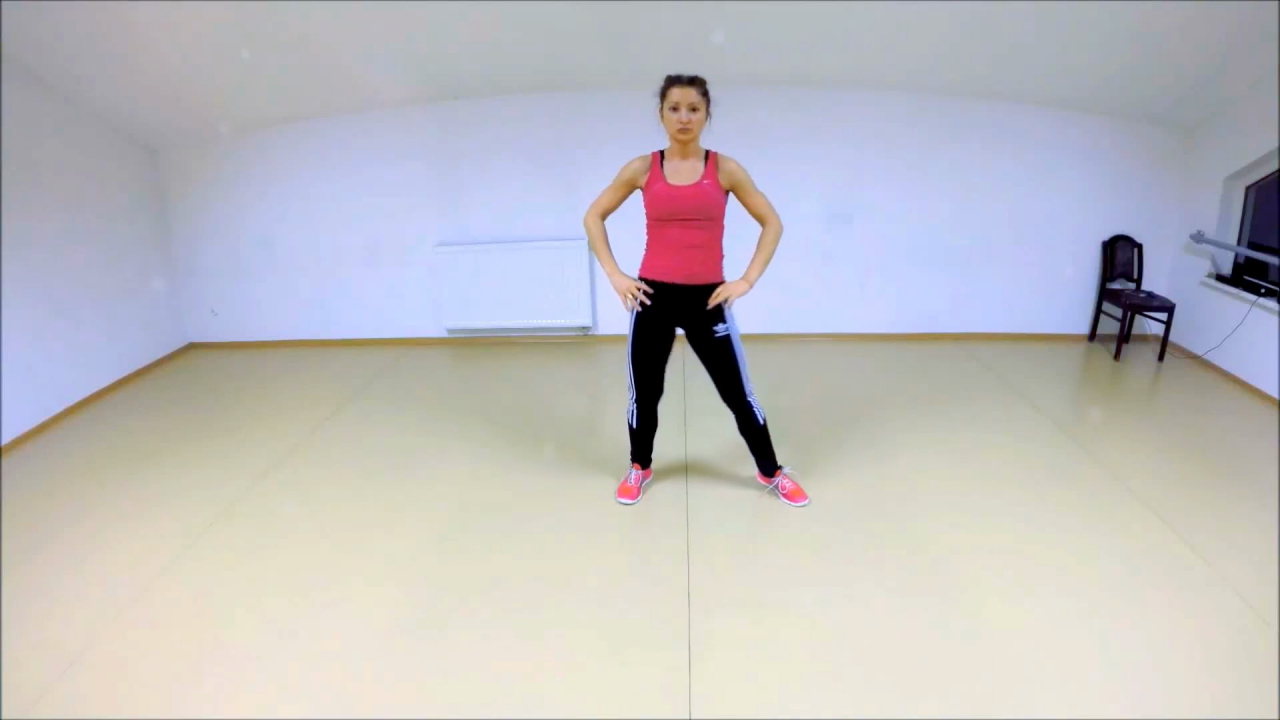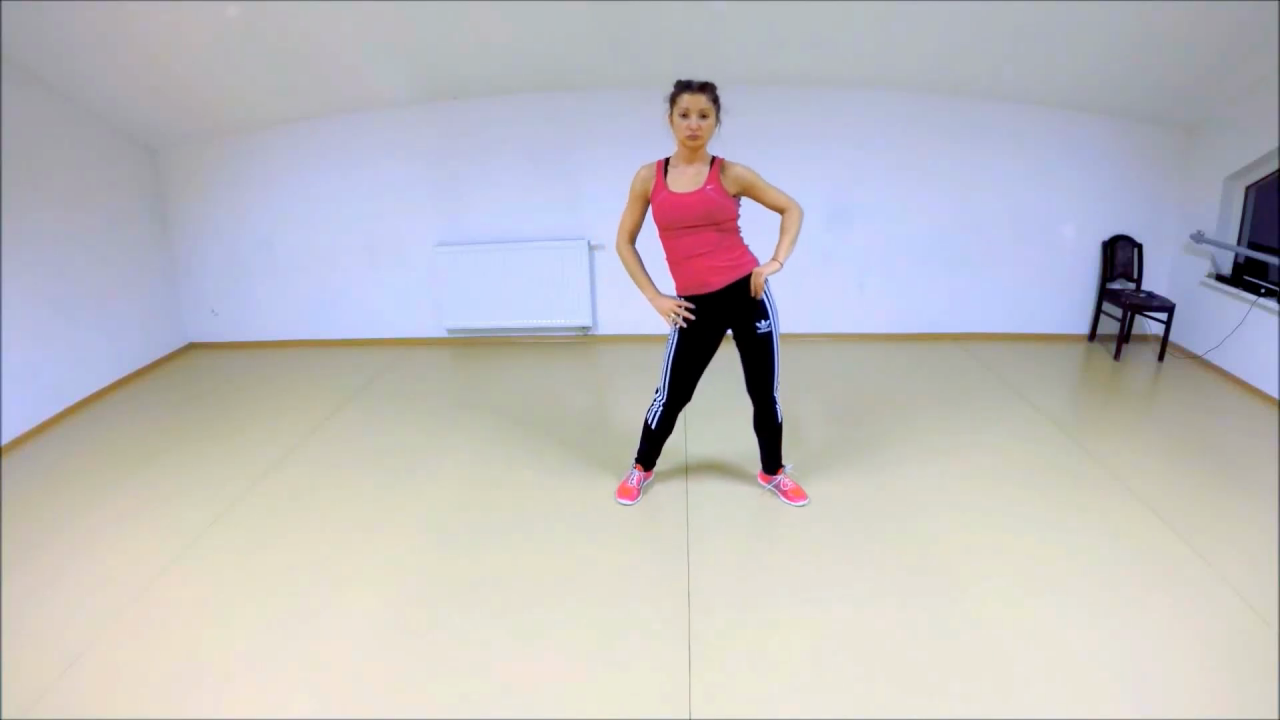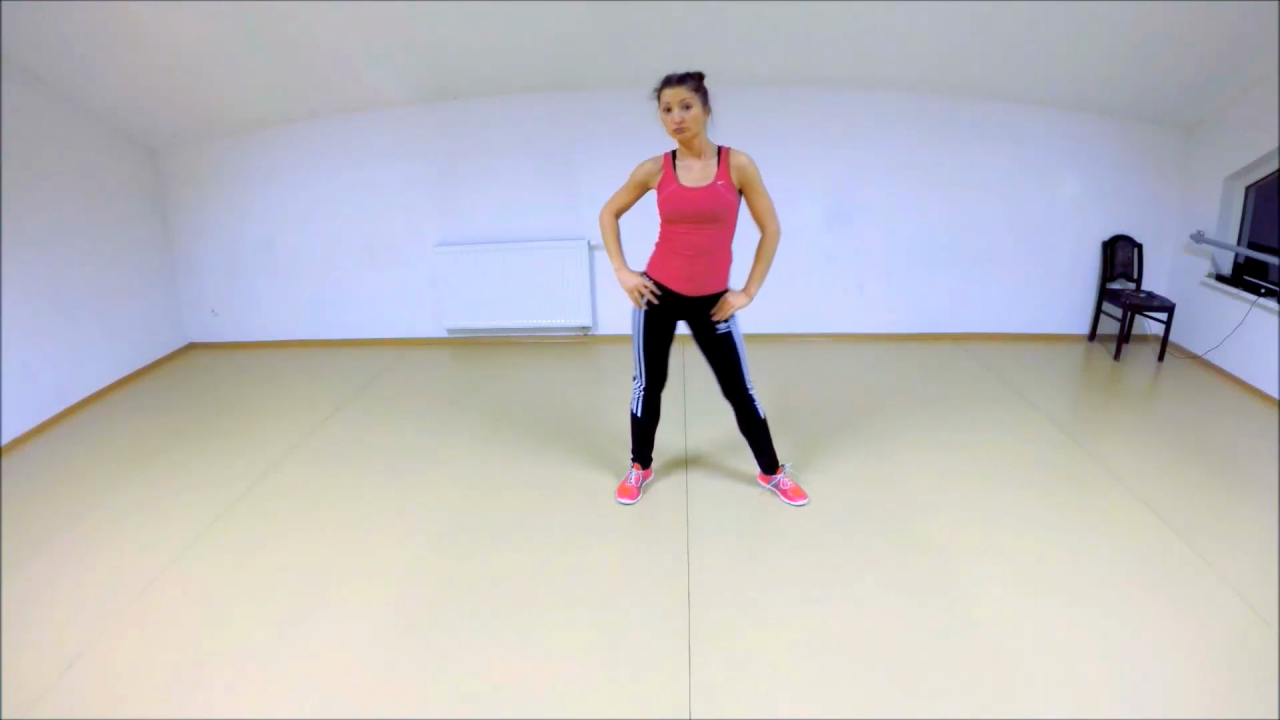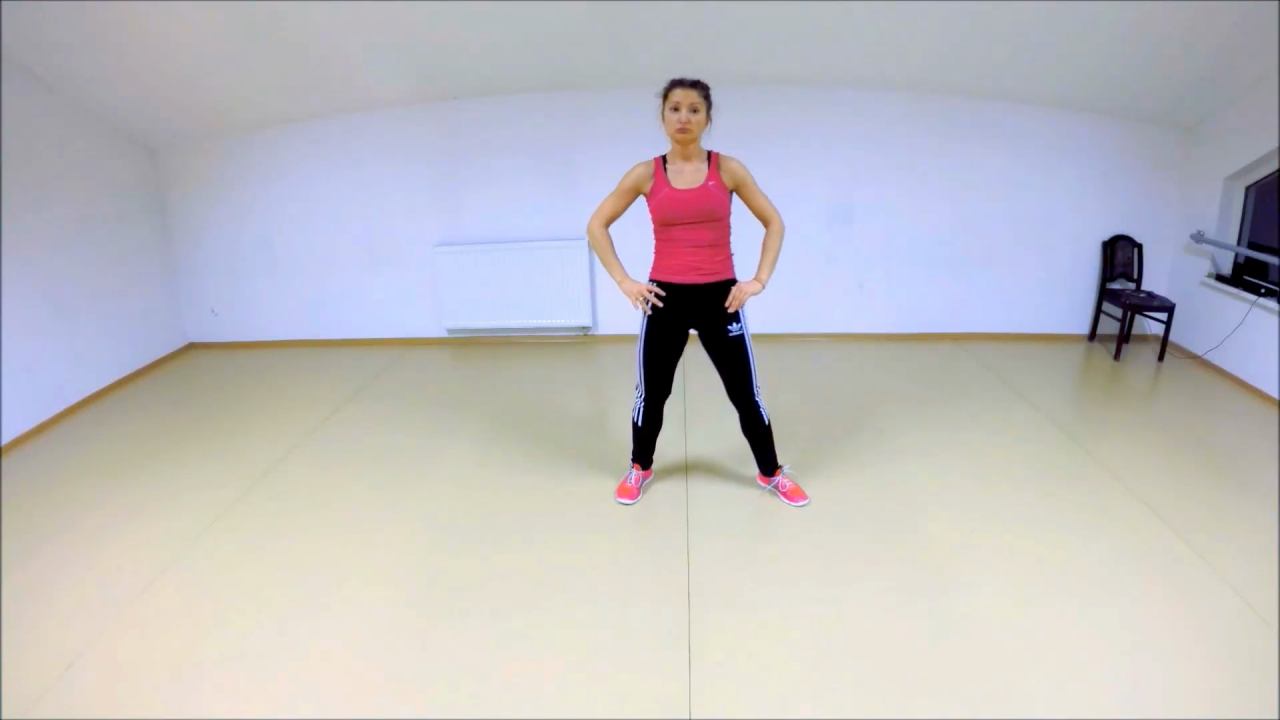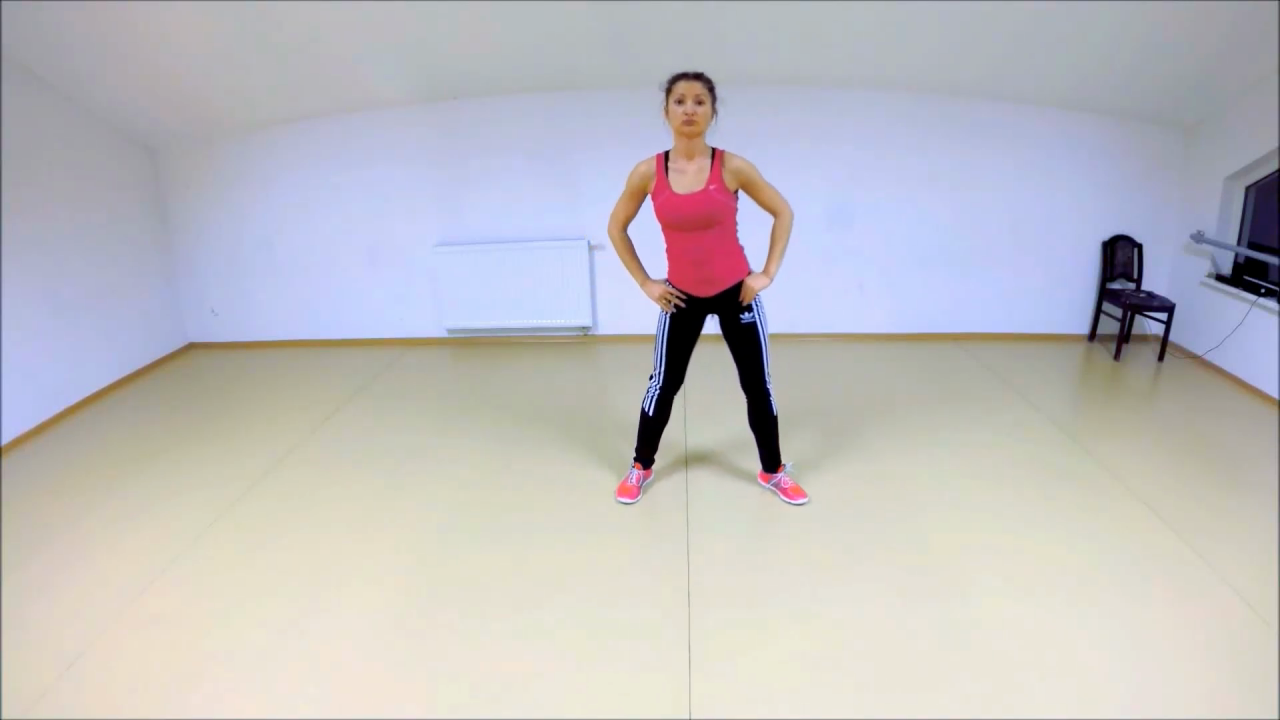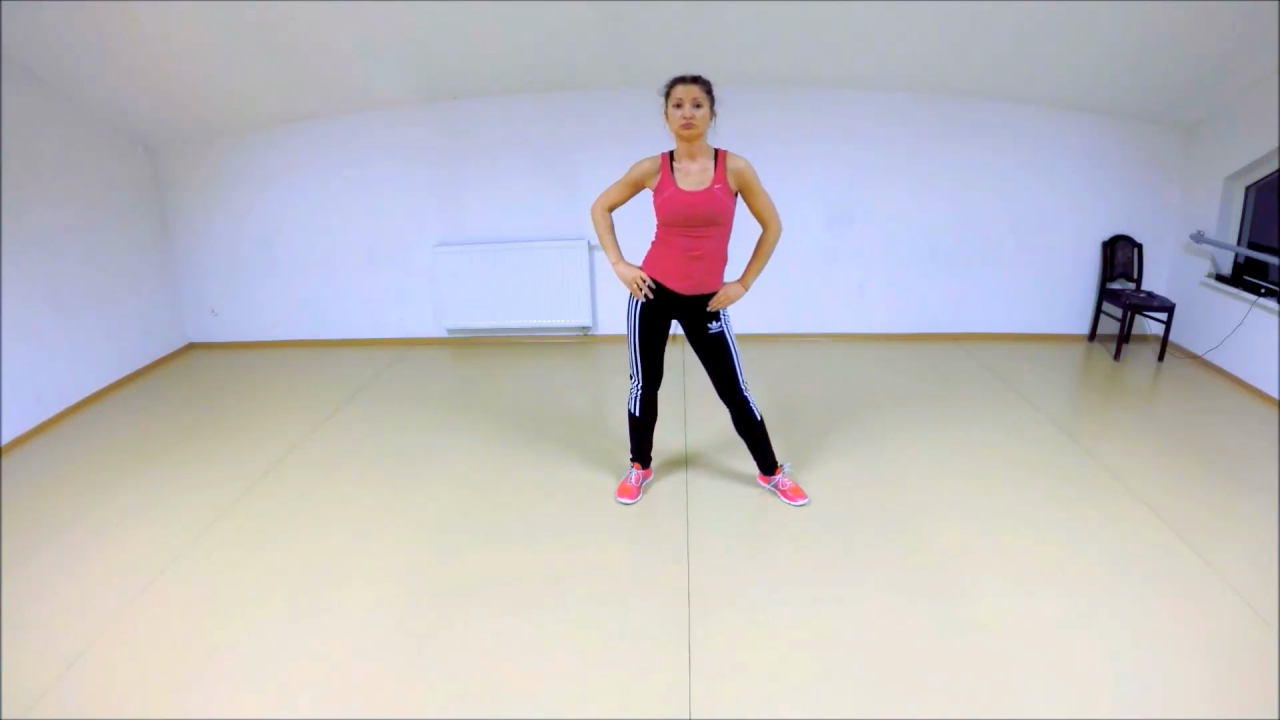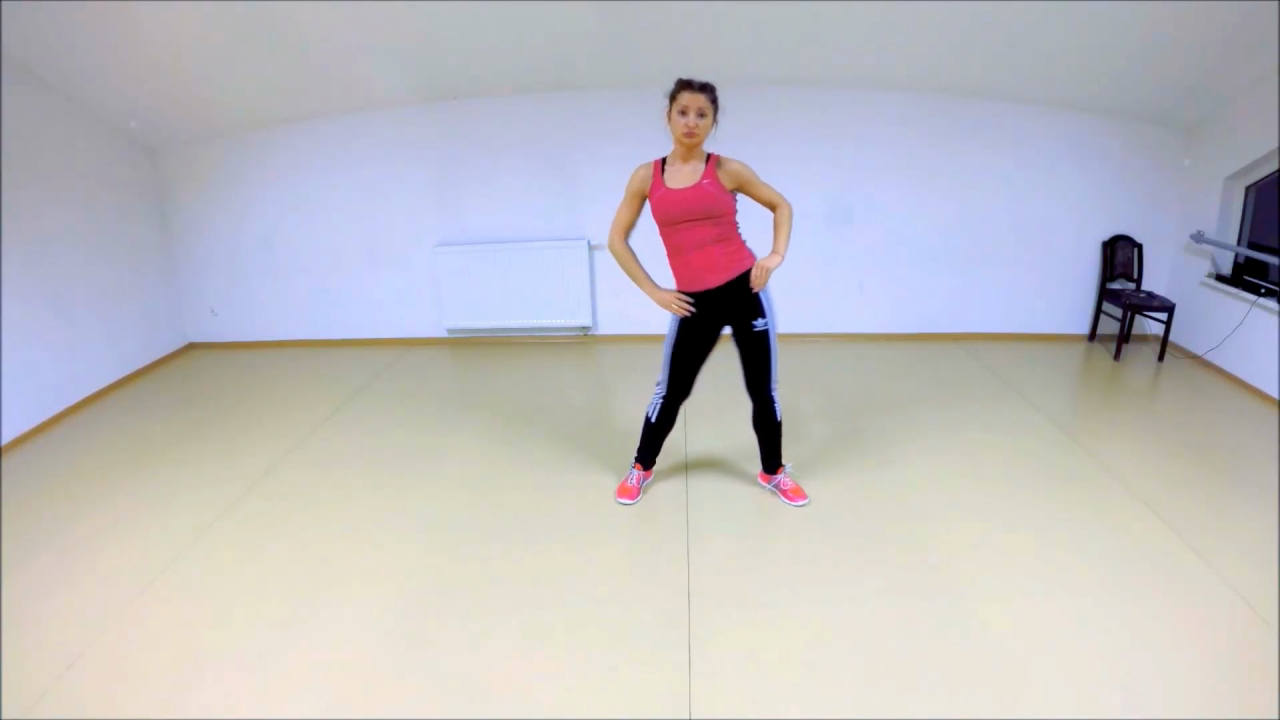
dt=0.7s
person 1, frame 1
left shoulder: (725, 169)
right shoulder: (641, 168)
left elbow: (772, 223)
right elbow: (594, 216)
left wrist: (747, 280)
right wrist: (614, 273)
left hip: (706, 300)
right hip: (654, 296)
left knee: (738, 394)
right knee: (644, 393)
left ankle: (771, 472)
right ankle: (640, 467)
person 1, frame 2
left shoulder: (731, 174)
right shoulder: (649, 177)
left elbow: (791, 209)
right elbow: (624, 240)
left wrist: (777, 261)
right wrist: (655, 296)
left hip: (746, 293)
right hip: (695, 305)
left knee: (764, 392)
right knee: (672, 395)
left ankle: (773, 471)
right ankle: (642, 467)
person 1, frame 3
left shoulder: (738, 165)
right shoulder: (654, 170)
left elbow: (770, 229)
right elbow: (609, 214)
left wrist: (747, 291)
right wrist: (622, 272)
left hip: (713, 300)
right hip: (658, 294)
left knee: (739, 389)
right knee: (648, 384)
left ankle: (771, 471)
right ankle: (640, 466)
person 1, frame 4
left shoulder: (728, 168)
right shoulder: (644, 174)
left elbow: (773, 222)
right elbow: (597, 226)
left wrist: (760, 278)
right wrist: (625, 282)
left hip: (719, 297)
right hip: (667, 298)
left knee: (746, 394)
right knee: (651, 393)
left ankle: (770, 472)
right ankle: (640, 467)
person 1, frame 5
left shoulder: (733, 167)
right shoulder: (648, 172)
left elbow: (782, 212)
right elbow: (616, 228)
left wrist: (768, 272)
right wrist: (646, 283)
left hip: (737, 292)
right hip: (682, 296)
left knee: (757, 385)
right knee: (664, 384)
left ankle: (772, 471)
right ankle: (641, 466)
person 1, frame 6
left shoulder: (735, 168)
right shoulder: (651, 169)
left elbow: (772, 225)
right elbow: (601, 207)
left wrist: (744, 283)
right wrist: (618, 264)
left hip: (705, 300)
right hip: (653, 293)
left knee: (734, 391)
right knee: (644, 385)
left ankle: (771, 472)
right ankle: (639, 466)
person 1, frame 7
left shoulder: (727, 170)
right shoulder: (646, 176)
left elbow: (781, 205)
right elbow: (617, 239)
left wrist: (776, 254)
right wrist: (653, 291)
left hip: (745, 290)
right hip: (695, 302)
left knee: (763, 390)
right knee: (671, 391)
left ankle: (772, 471)
right ankle: (642, 467)
